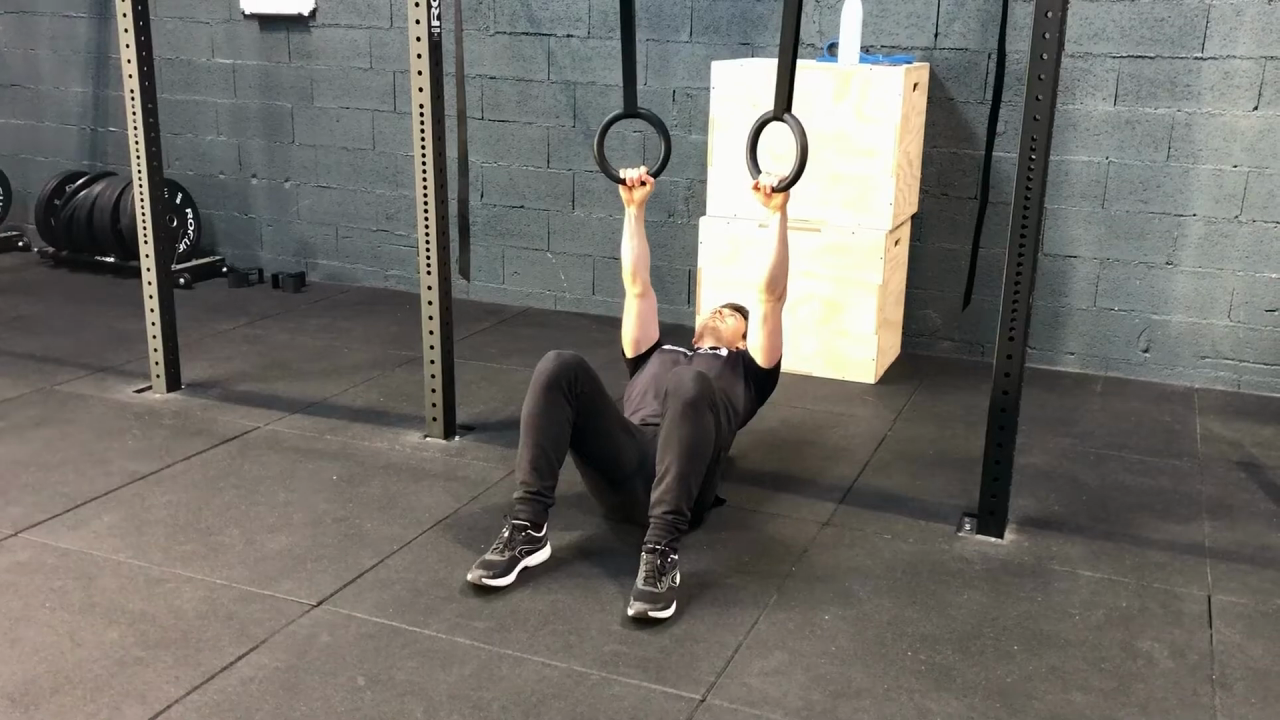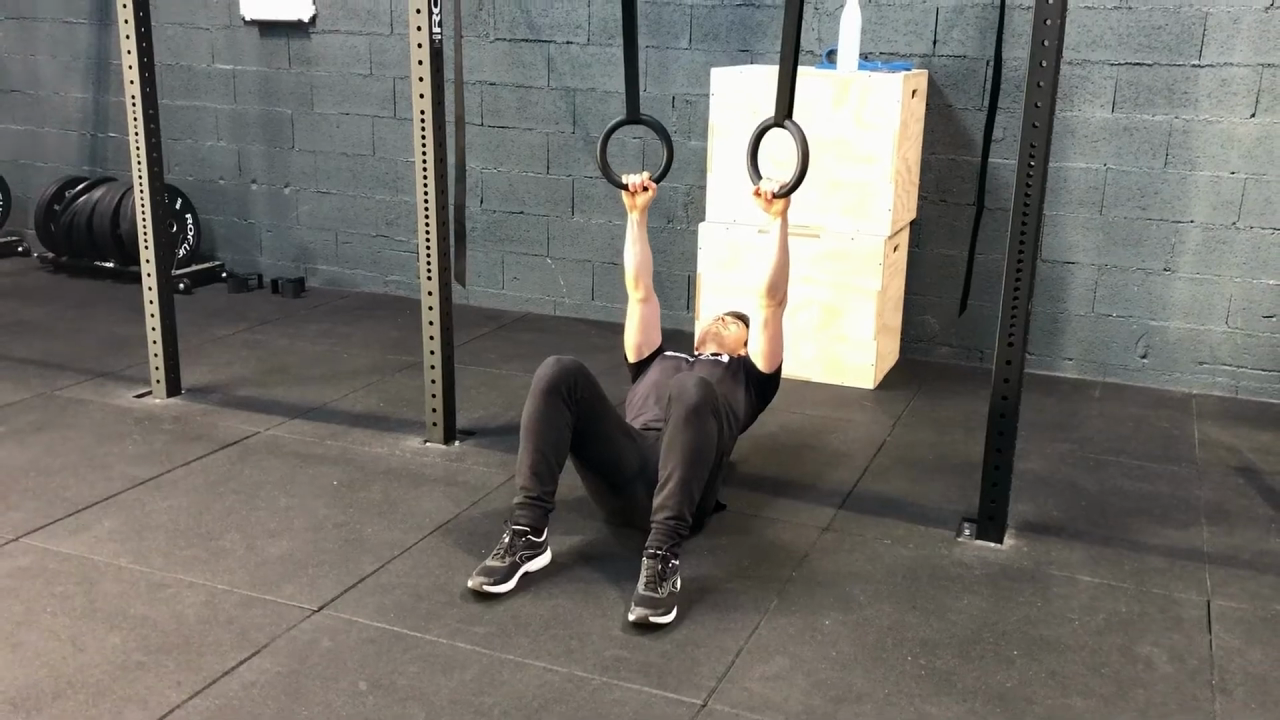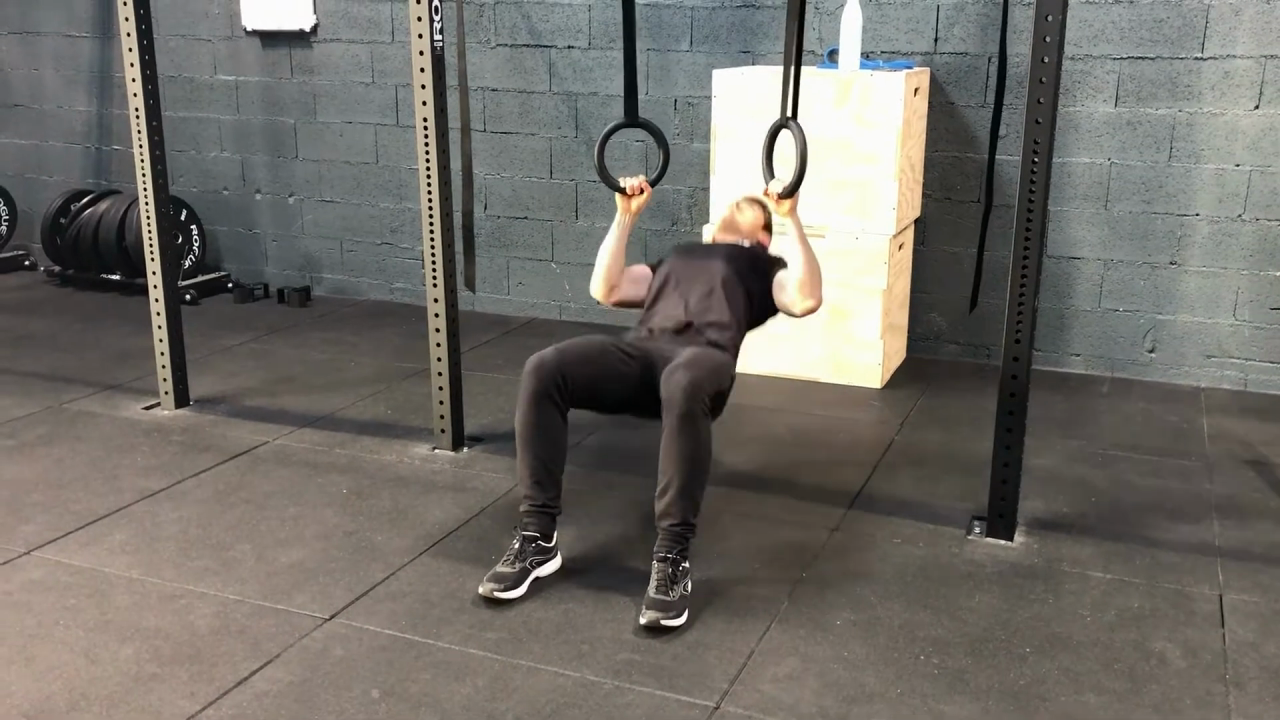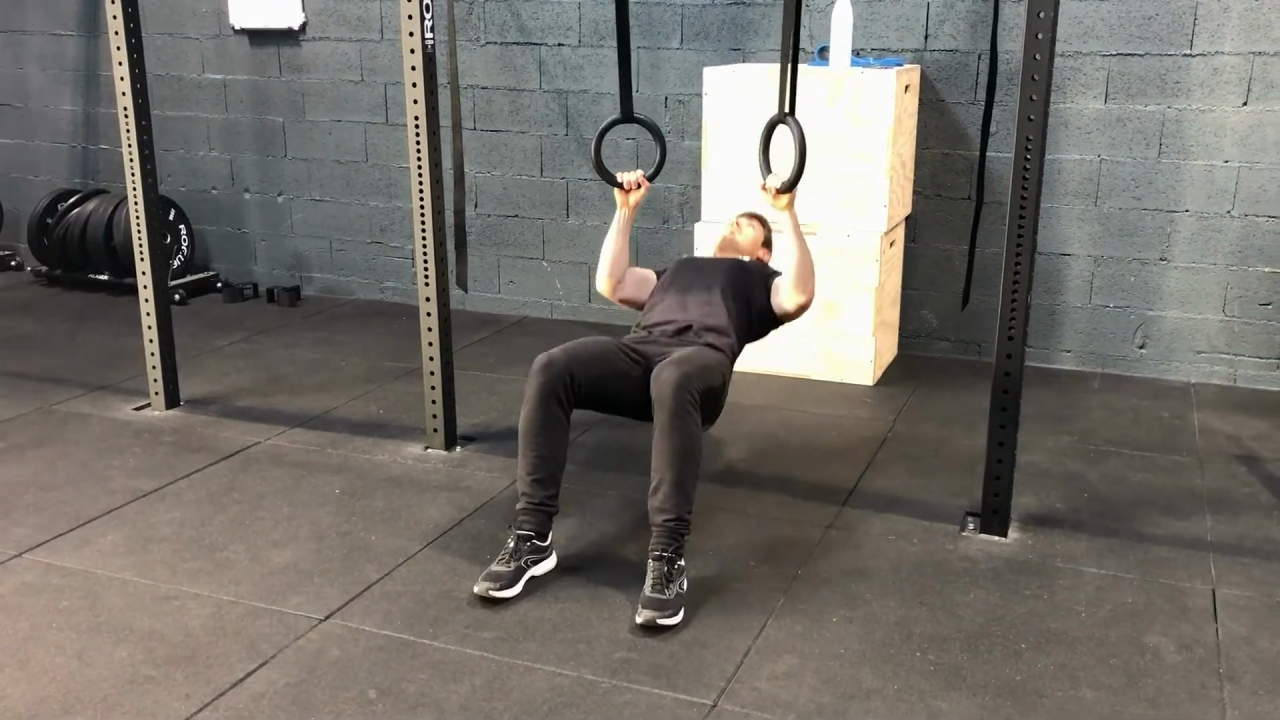
dt=0.7s
person 1, frame 1
left shoulder: (746, 369)
right shoulder: (656, 356)
left elbow: (770, 297)
right elbow: (638, 286)
left wrist: (776, 213)
right wrist: (634, 208)
left hip: (680, 471)
right hip: (621, 468)
left knee: (688, 383)
right knee: (559, 367)
left ankle: (661, 551)
right ankle: (527, 527)
person 1, frame 2
left shoulder: (748, 376)
right shoulder: (657, 361)
left elbow: (770, 302)
right elbow: (640, 292)
left wrist: (778, 219)
right wrist: (637, 213)
left hip: (682, 474)
right hip: (622, 471)
left knee: (693, 390)
right knee: (558, 373)
left ankle: (662, 556)
right ankle: (527, 532)
person 1, frame 3
left shoulder: (764, 266)
right shoulder: (677, 255)
left elbow: (806, 302)
right elbow: (604, 291)
left wrist: (790, 218)
right wrist: (626, 216)
left hip: (703, 351)
right hip: (641, 348)
left knee: (684, 388)
right knee: (543, 370)
left ankle: (672, 559)
right ankle: (537, 538)
person 1, frame 4
left shoulder: (761, 279)
right shoulder: (678, 267)
left elbow: (798, 297)
right elbow: (609, 284)
left wrist: (786, 214)
right wrist: (626, 210)
left hip: (702, 355)
right hip: (640, 349)
left knee: (673, 384)
right knee: (549, 371)
left ankle: (667, 557)
right ankle: (532, 536)
